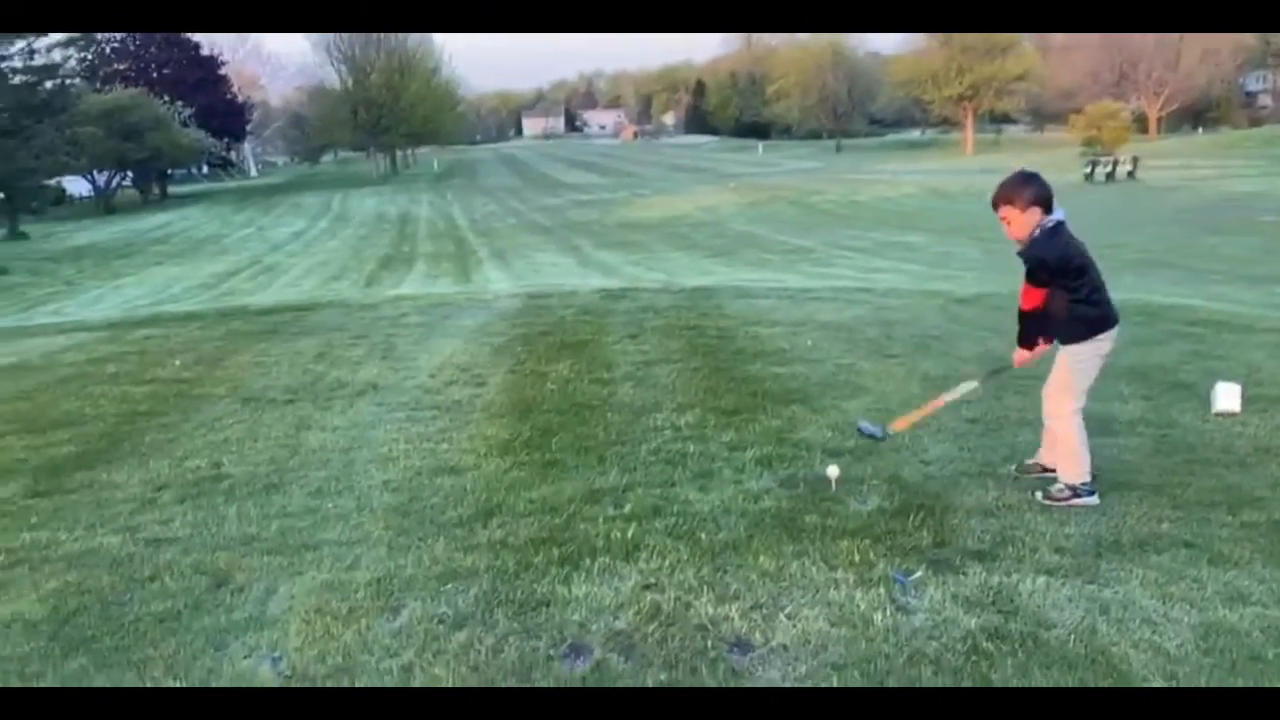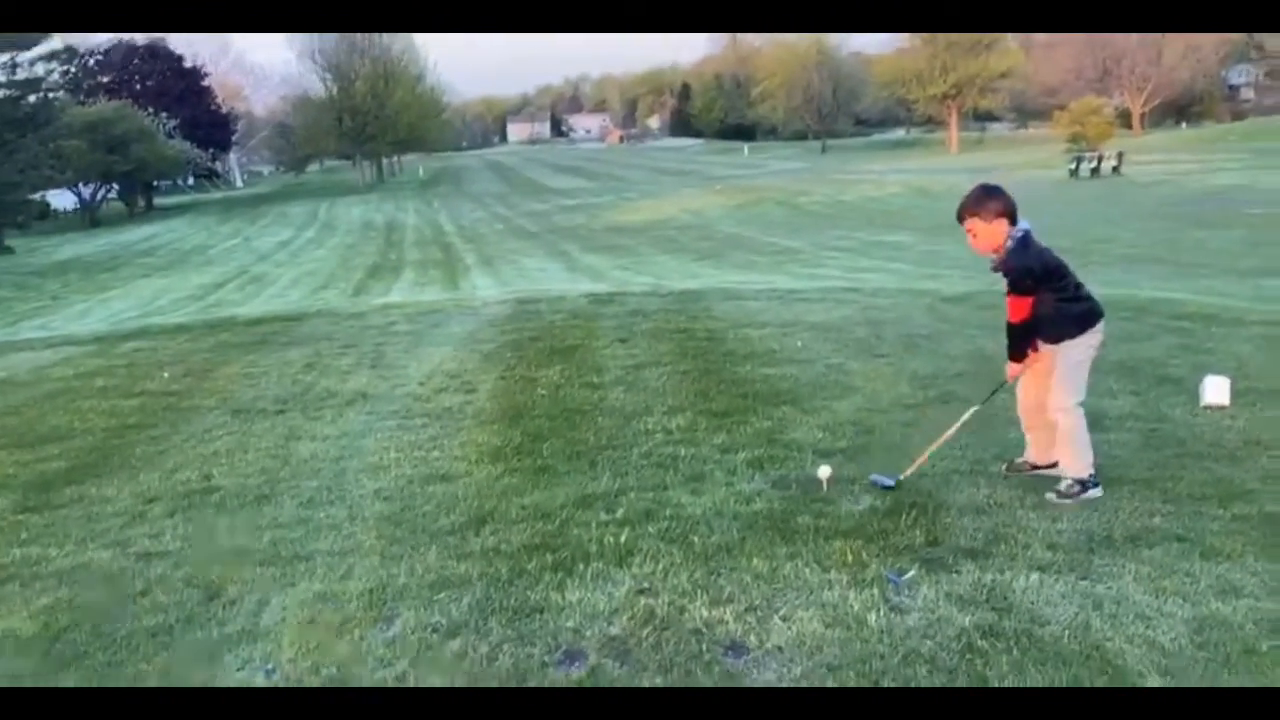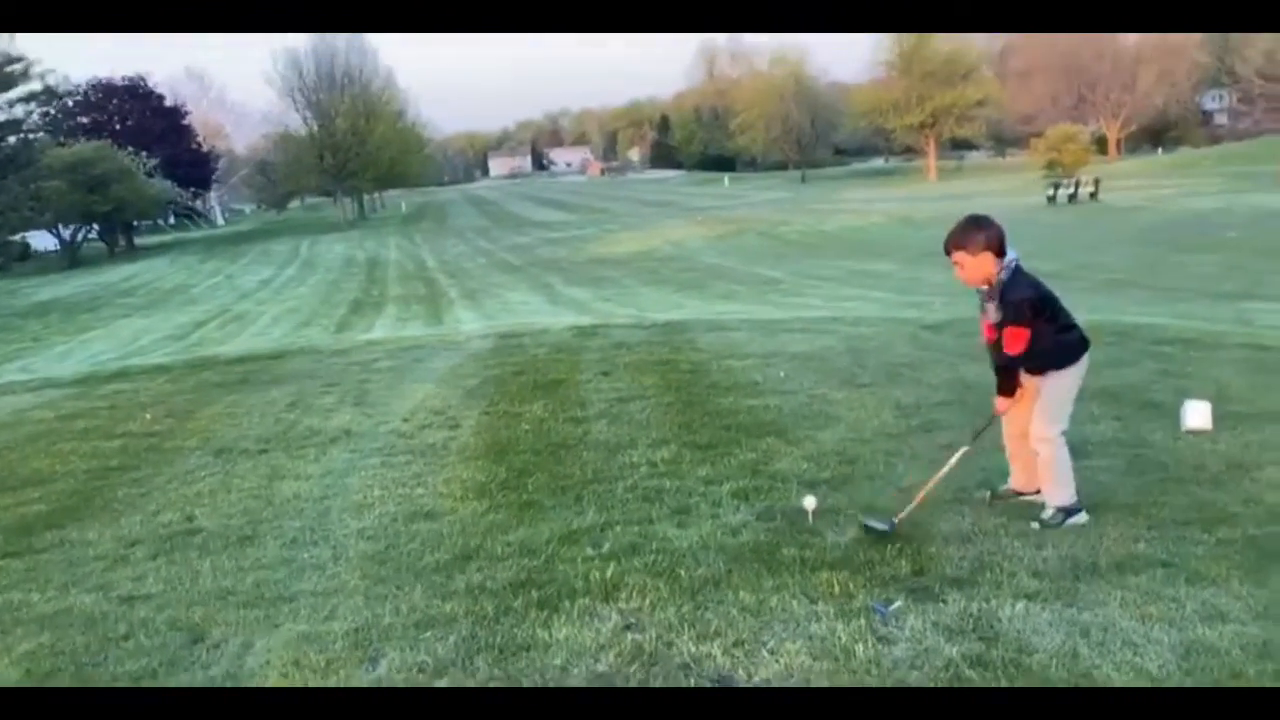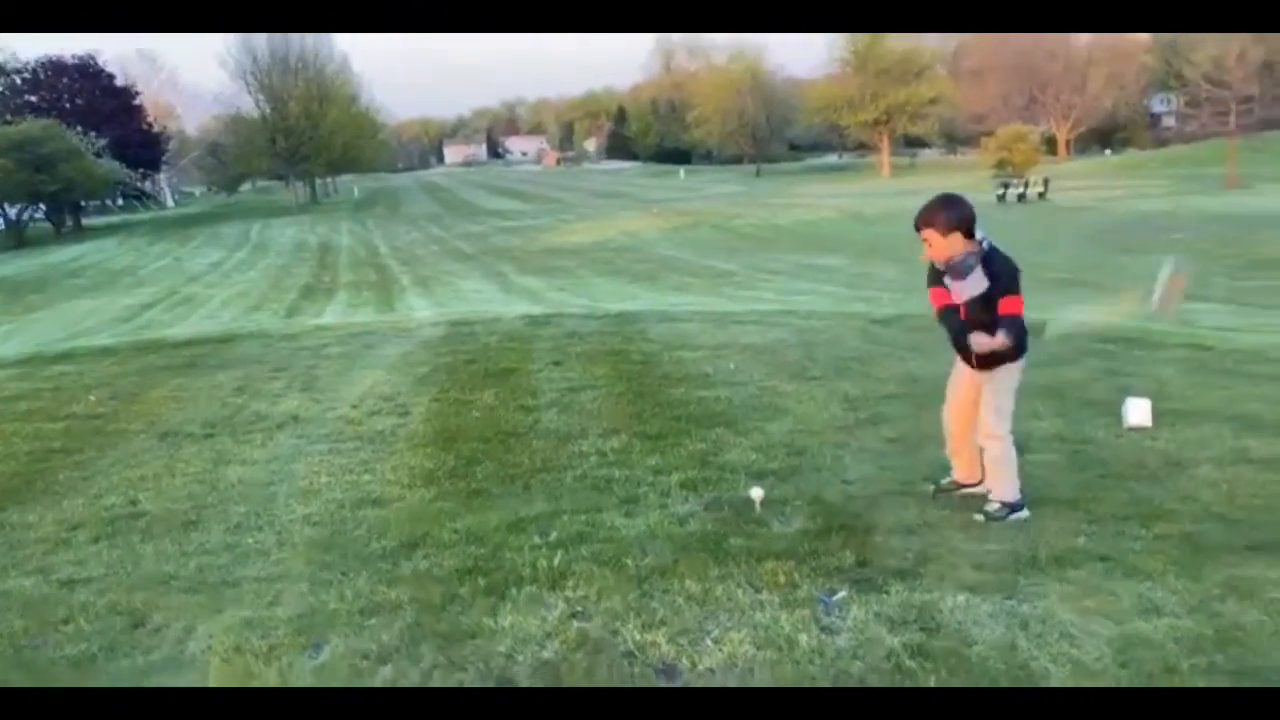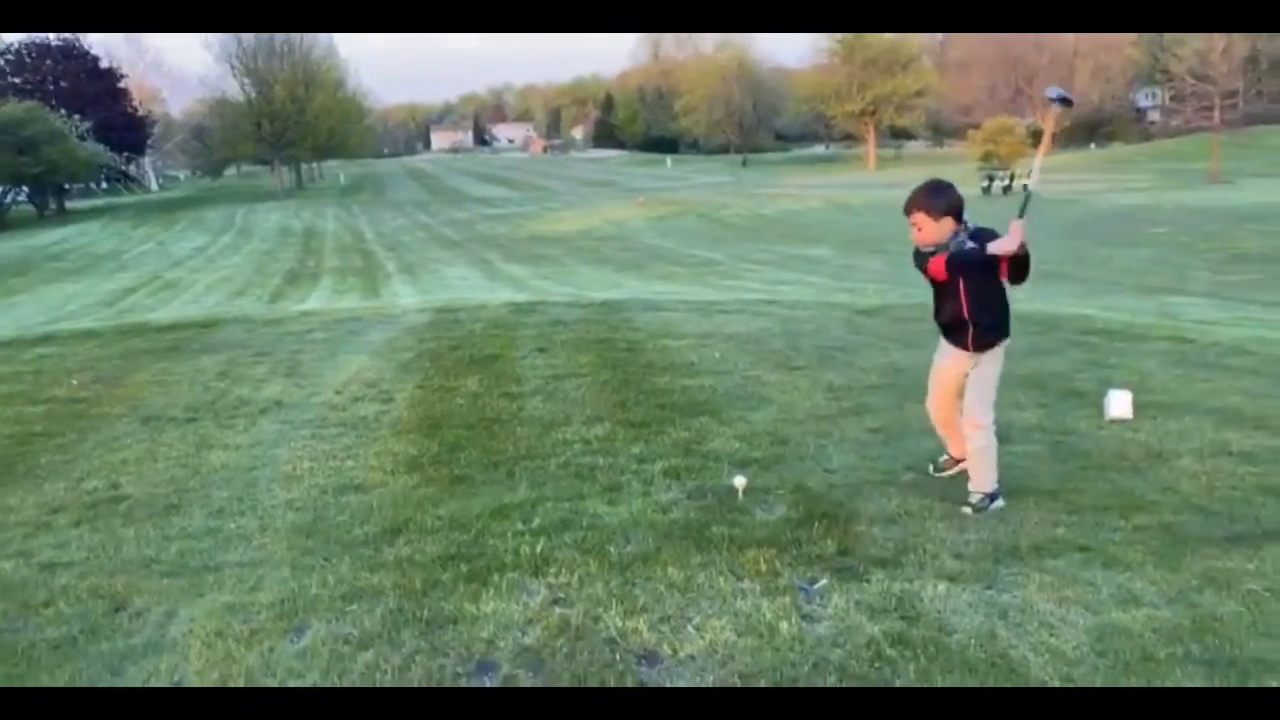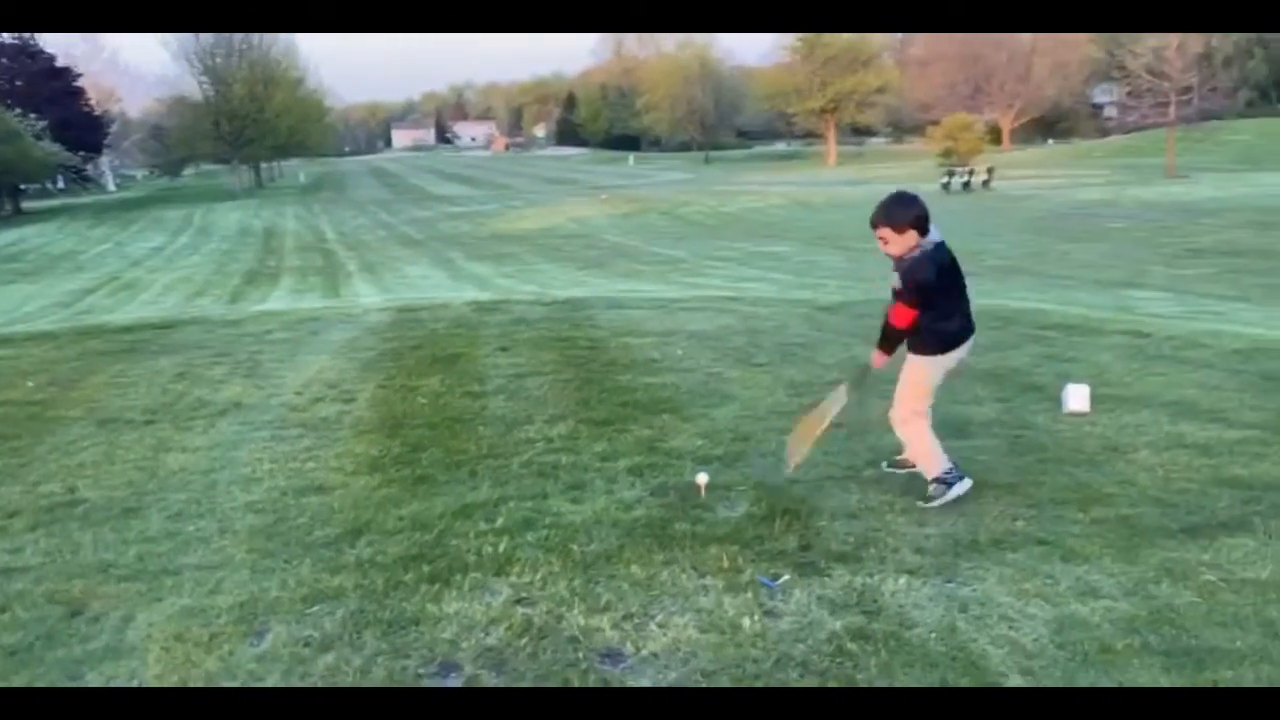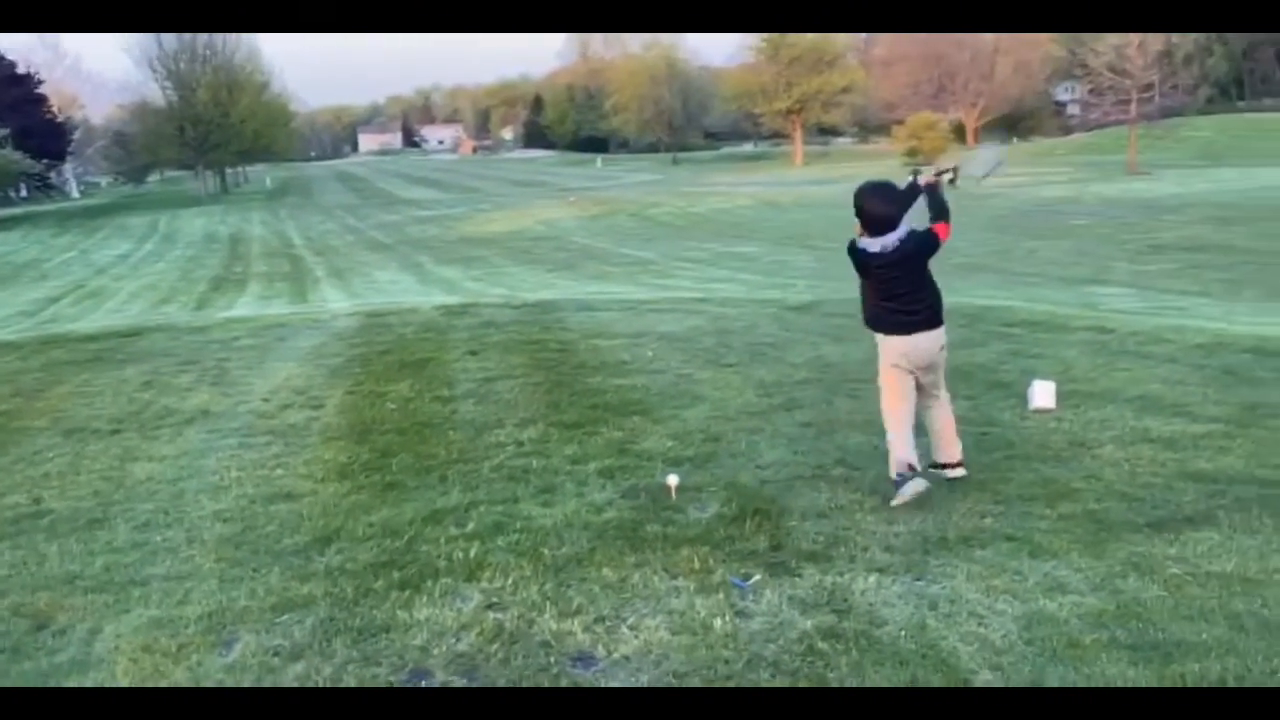
dt=0.3s
person 1, frame 1
left shoulder: (1041, 252)
right shoulder: (1053, 241)
left elbow: (1032, 305)
left wrist: (1024, 345)
right wrist: (1044, 338)
left hip: (1088, 336)
right hip: (1077, 332)
left knee: (1064, 406)
right knee: (1056, 397)
left ankle: (1078, 484)
right ankle: (1052, 459)
person 1, frame 2
left shoulder: (1021, 262)
right shoulder: (1016, 253)
left elbow: (1019, 316)
right elbow: (1026, 309)
left wrist: (1015, 357)
right wrist: (1030, 348)
left hip: (1078, 332)
right hip: (1053, 333)
left knee: (1062, 403)
right knee: (1030, 393)
left ankle: (1083, 478)
right ankle: (1042, 456)
person 1, frame 3
left shoulder: (1019, 293)
right shoulder: (989, 291)
left elbow: (1016, 350)
right elbow: (994, 339)
left wrist: (1005, 391)
right wrist: (1006, 384)
left hip: (1064, 363)
right hip: (1032, 366)
left knee: (1044, 433)
right knee: (1014, 423)
left ankle: (1065, 504)
right ankle: (1027, 483)
person 1, frame 4
left shoulder: (999, 267)
right shoulder: (939, 271)
left elbow: (1013, 315)
right elbow: (946, 313)
left wrist: (1004, 337)
right wrist: (970, 338)
left hip: (1004, 360)
right hip: (968, 358)
left knee: (992, 428)
right knee: (955, 418)
left ankle: (1009, 499)
right ankle: (968, 476)
person 1, frame 5
left shoulder: (985, 238)
right shoulder: (925, 256)
left elbow: (1016, 275)
right elbow: (955, 263)
left wrist: (1017, 250)
right wrist: (993, 250)
left hip: (989, 345)
right hip: (953, 343)
left knee: (976, 417)
right knee: (938, 404)
left ankle: (986, 490)
right ankle: (960, 452)
person 1, frame 6
left shoulder: (922, 269)
right shoulder: (911, 255)
left elbow: (901, 316)
left wrist: (884, 349)
left hip: (935, 348)
right hip: (954, 340)
left knee: (905, 413)
right knee: (912, 403)
left ankle: (945, 476)
right ankle: (917, 455)
person 1, frame 7
left shoulder: (857, 251)
right shoulder: (916, 244)
left elbow: (875, 221)
right elbow: (941, 223)
left wrist: (915, 186)
right wrist: (931, 188)
left hip: (893, 342)
right hip: (932, 336)
left knee: (896, 410)
right knee: (936, 397)
left ankle: (906, 471)
right ankle: (950, 460)
